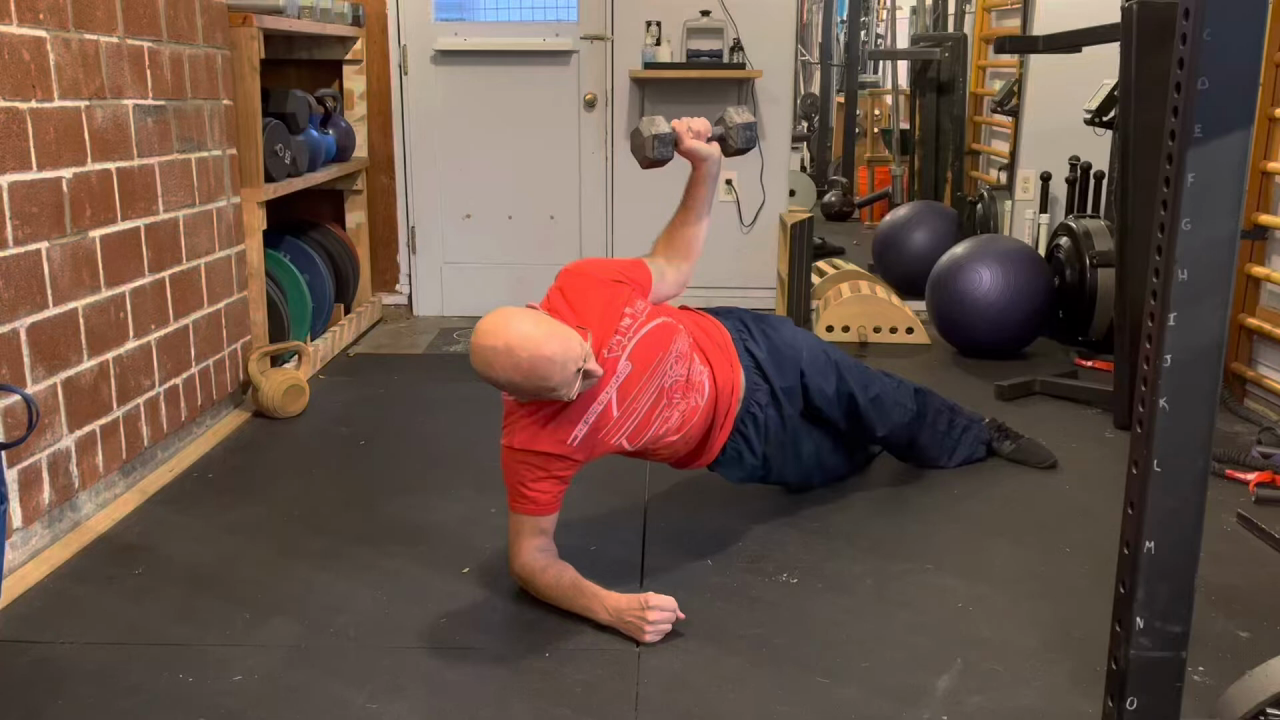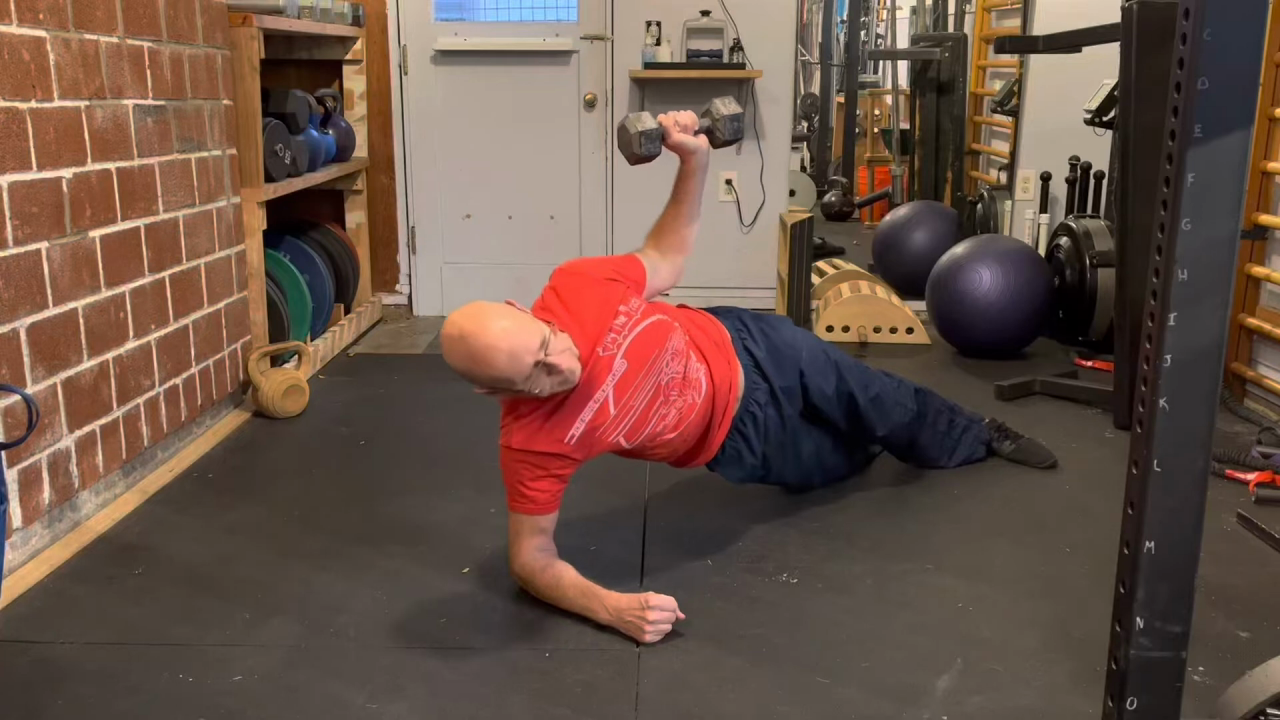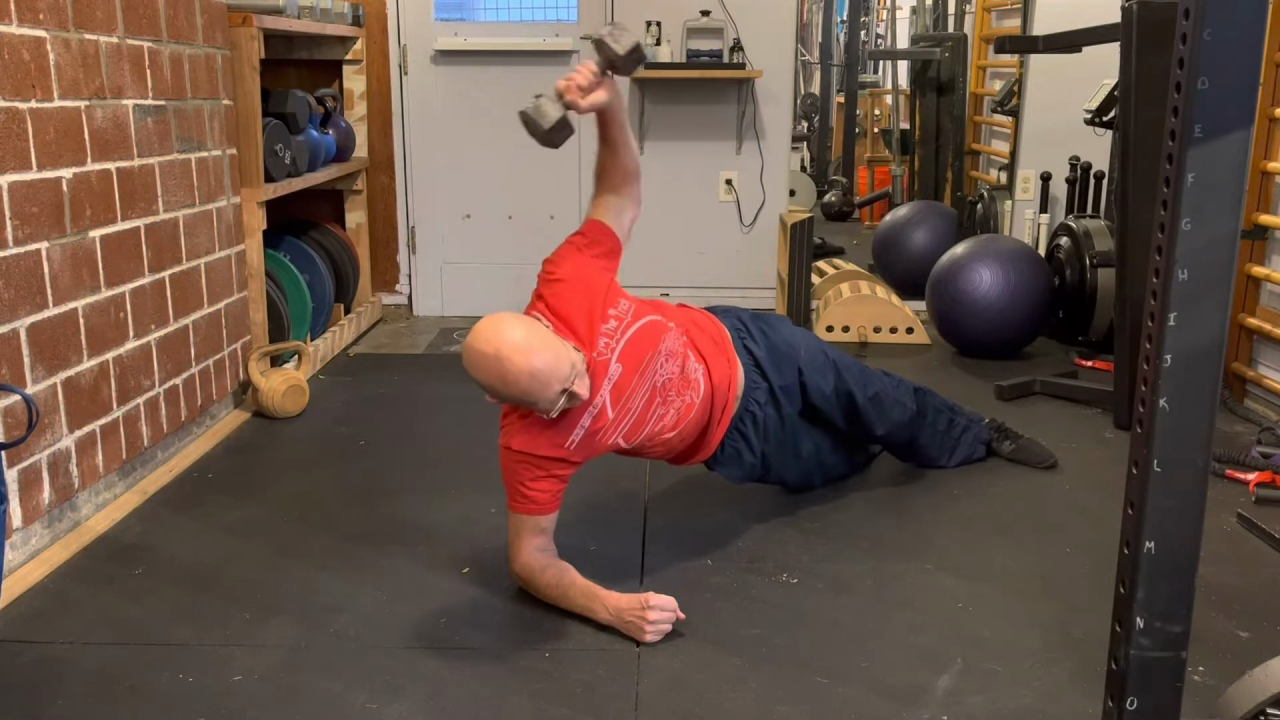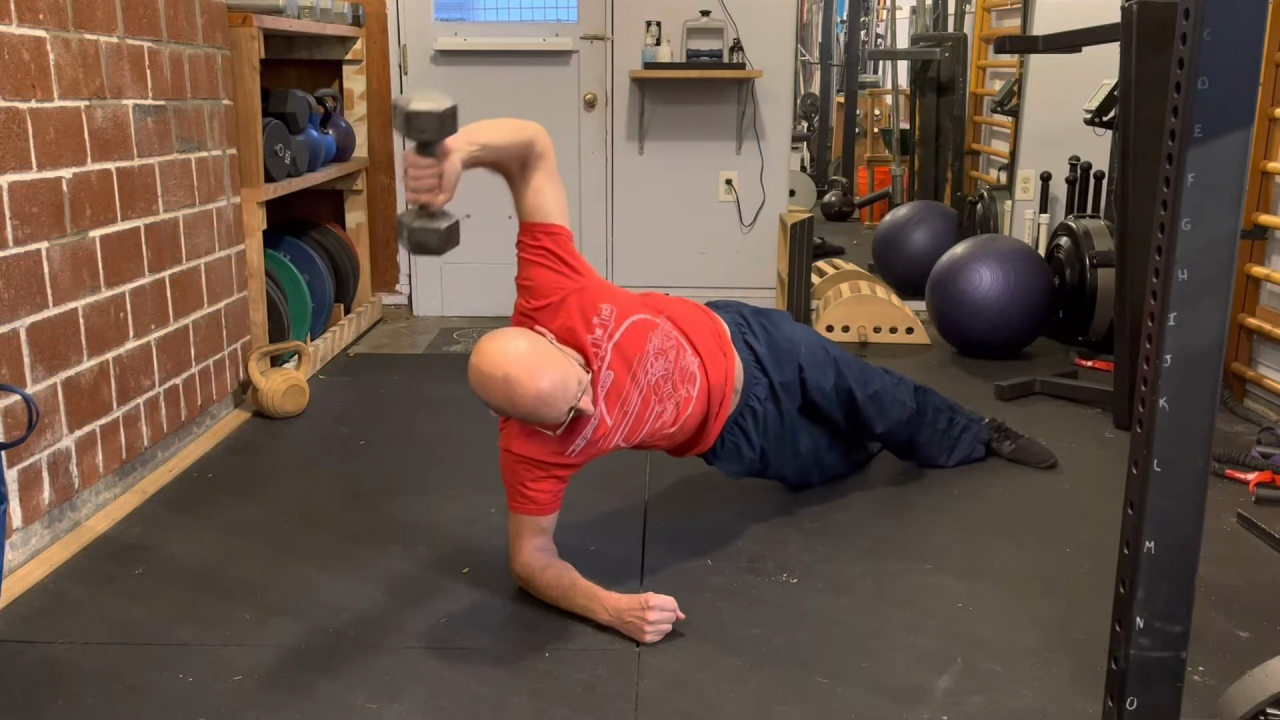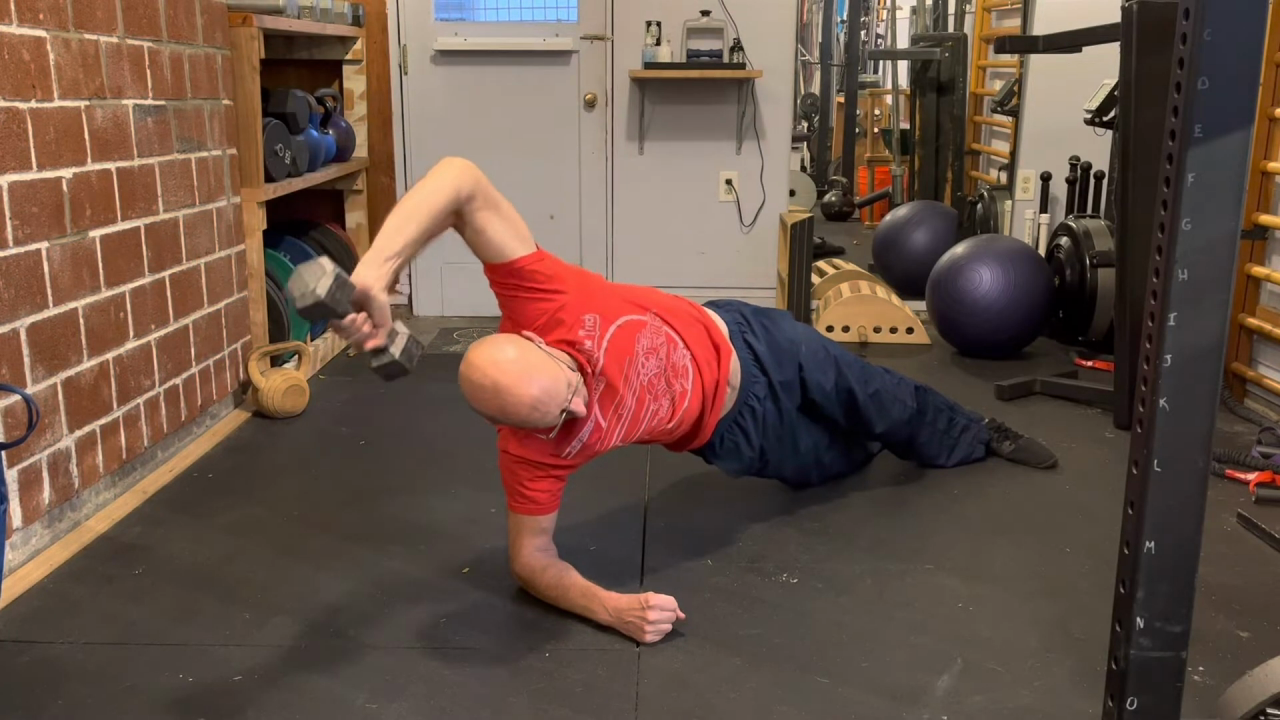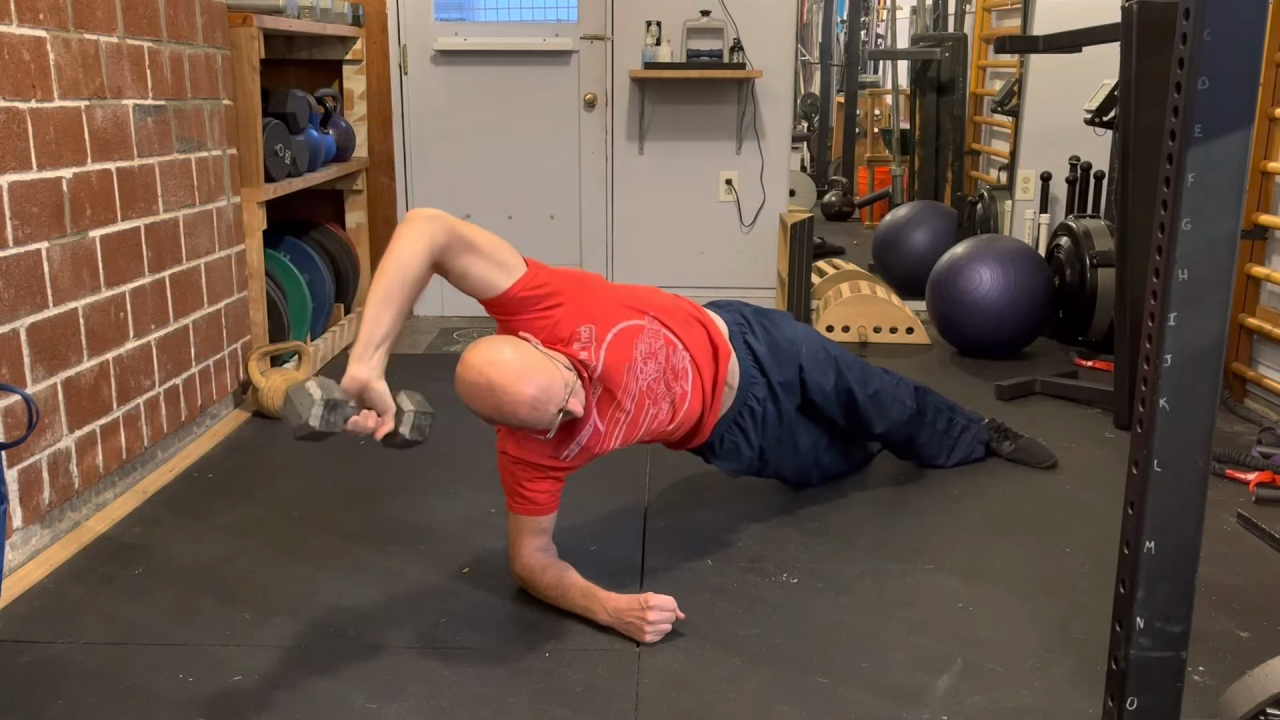
dt=0.7s
person 1, frame 1
left shoulder: (583, 285)
right shoulder: (533, 442)
left elbow: (671, 268)
right elbow: (530, 556)
left wrist: (706, 167)
right wrist: (613, 608)
left hip: (743, 348)
right hip: (737, 440)
left knee: (888, 406)
right knee: (839, 460)
left ankle: (981, 435)
right ankle: (926, 444)
person 1, frame 2
left shoulder: (575, 285)
right shoulder: (531, 440)
left elbow: (666, 261)
right elbow: (530, 556)
left wrist: (695, 159)
right wrist: (612, 608)
left hip: (743, 348)
right hip: (737, 439)
left knee: (889, 406)
right knee: (838, 462)
left ankle: (980, 435)
right ankle: (925, 445)
person 1, frame 3
left shoulder: (565, 286)
right shoulder: (531, 441)
left elbow: (620, 197)
right elbow: (531, 555)
left wrist: (611, 109)
right wrist: (612, 608)
left hip: (743, 347)
right hip: (737, 439)
left knee: (890, 409)
right knee: (836, 462)
left ankle: (979, 435)
right ankle: (920, 444)
person 1, frame 4
left shoulder: (551, 300)
right shoulder: (532, 447)
left elbow: (532, 145)
right elbow: (530, 557)
left wrist: (455, 149)
right wrist: (610, 608)
left hip: (743, 342)
right hip: (734, 435)
left knee: (887, 405)
right knee: (834, 462)
left ankle: (980, 437)
right ankle: (920, 444)
person 1, frame 5
left shoulder: (540, 303)
right shoulder: (530, 446)
left elbow: (462, 181)
right elbow: (531, 559)
left wrist: (375, 266)
right wrist: (612, 608)
left hip: (741, 343)
right hip: (731, 433)
left knee: (889, 405)
right knee: (836, 461)
left ankle: (979, 435)
right ankle: (924, 445)
person 1, frame 6
left shoulder: (538, 306)
right shoulder: (529, 450)
left elbow: (428, 229)
right elbow: (531, 557)
left wrist: (370, 354)
right wrist: (610, 608)
left hip: (742, 344)
right hip: (730, 432)
left knee: (884, 404)
right knee: (837, 461)
left ankle: (979, 435)
right ankle: (927, 447)
